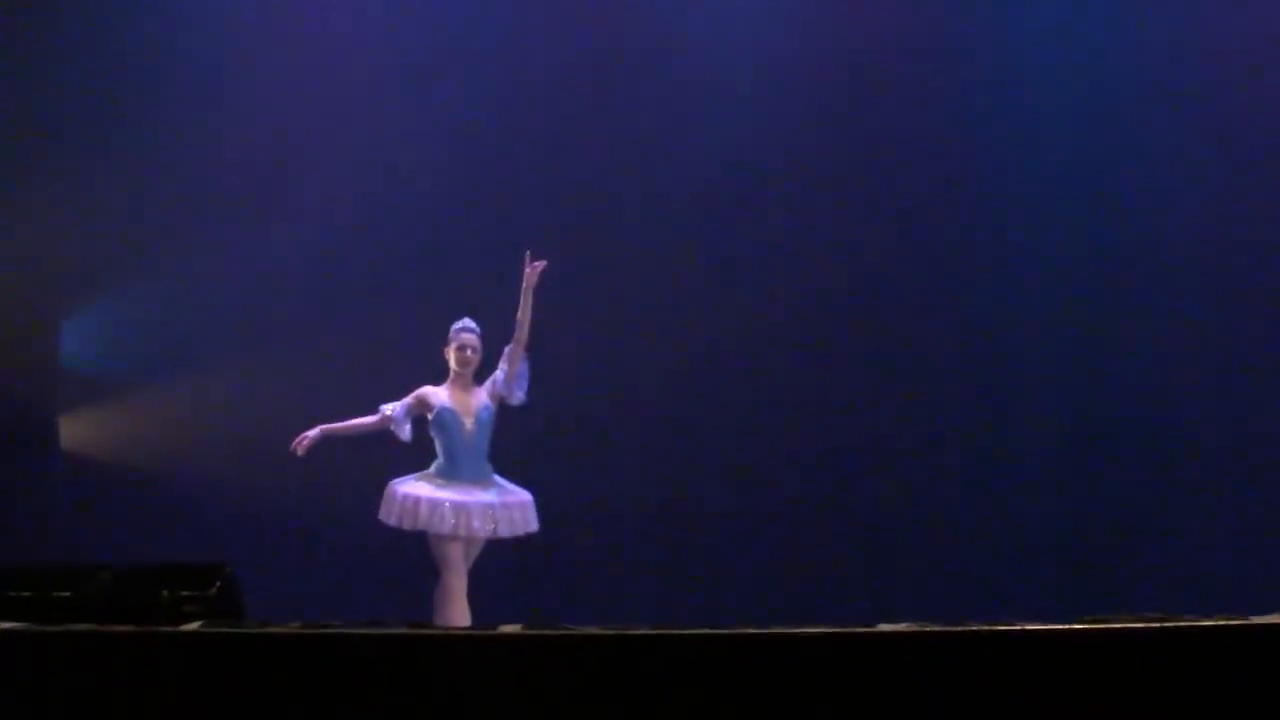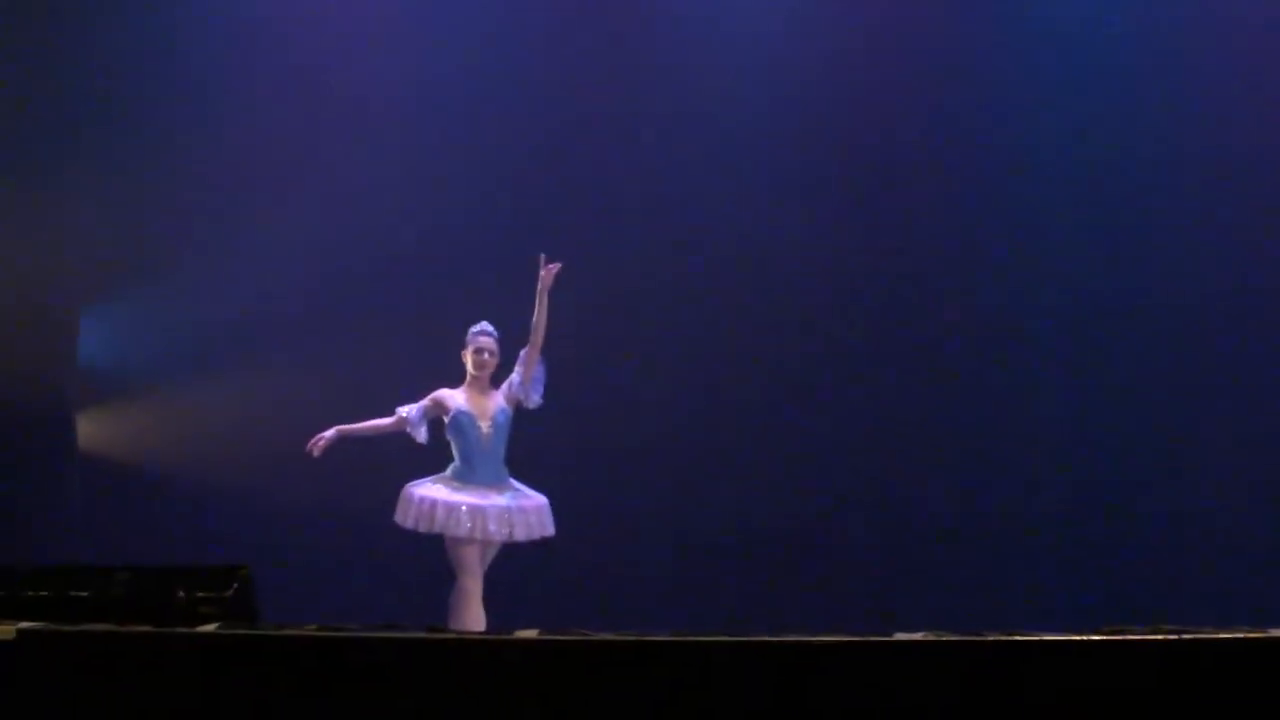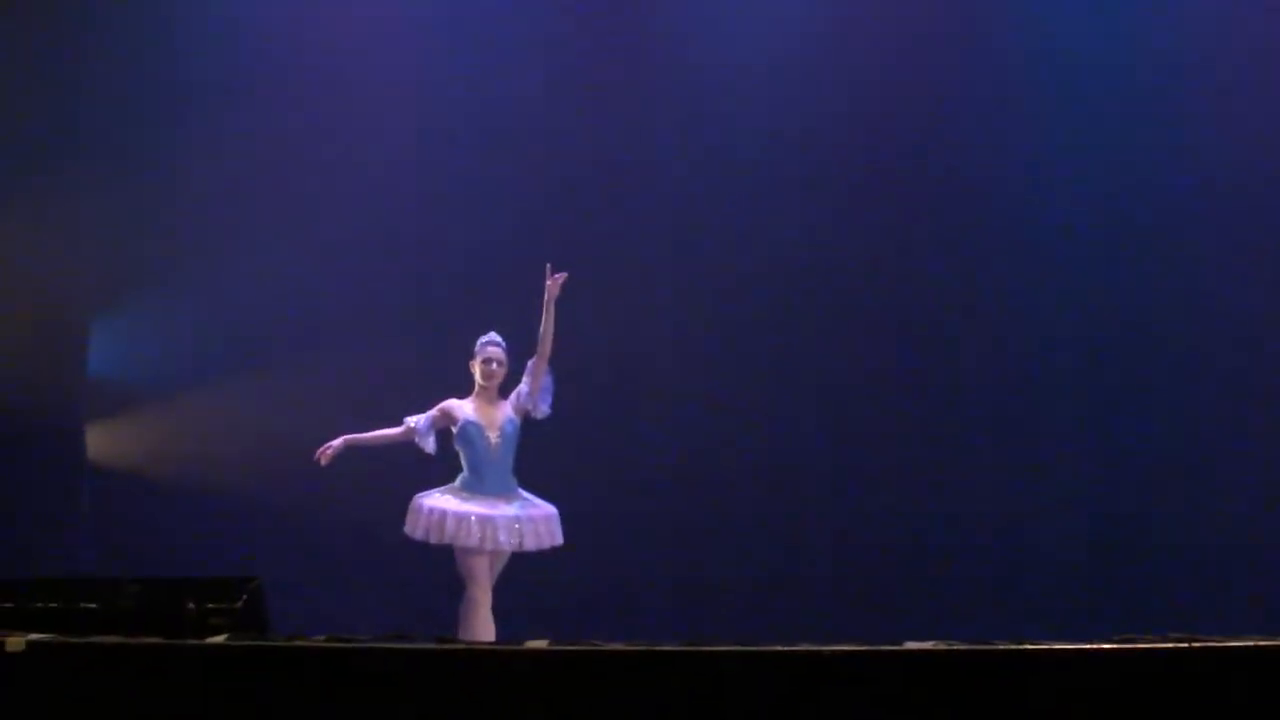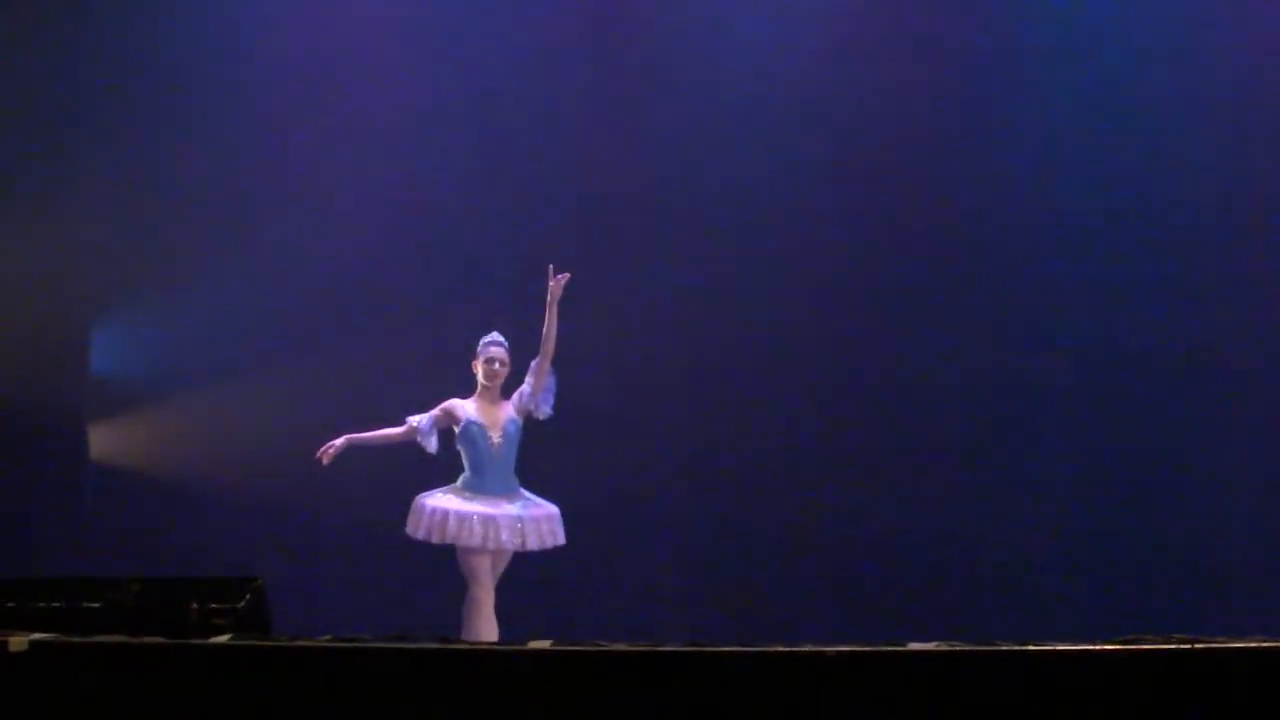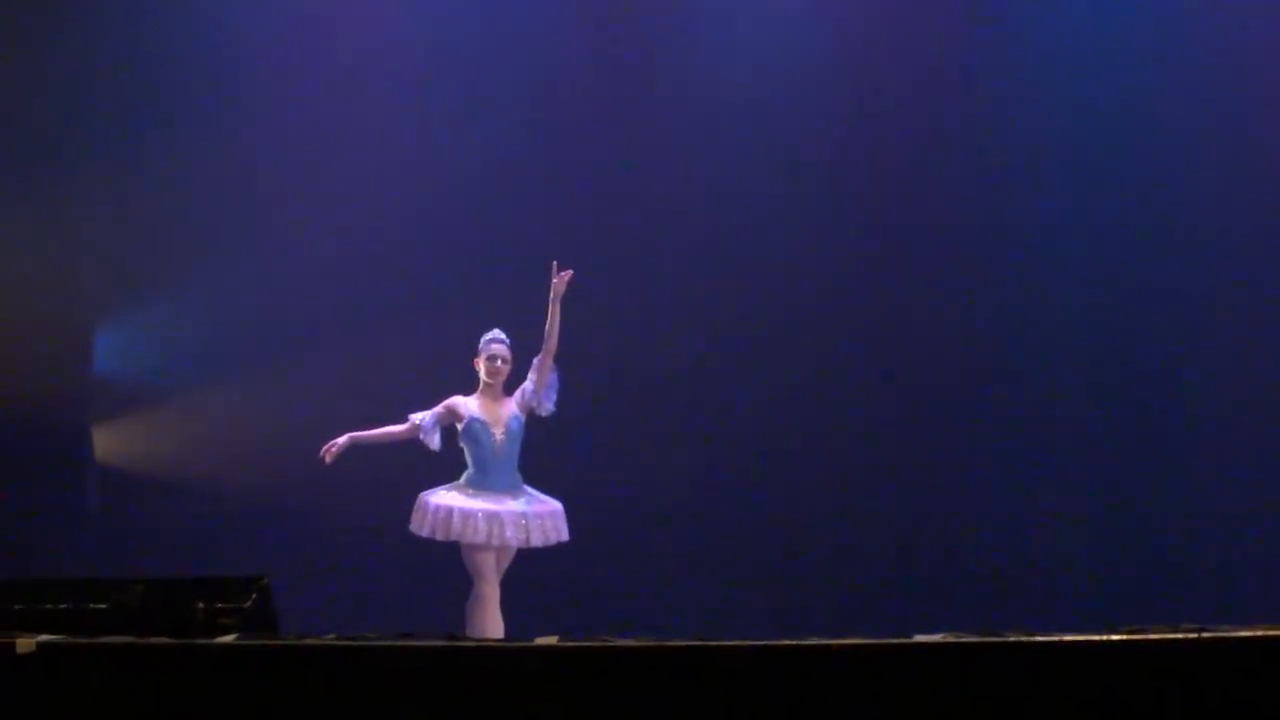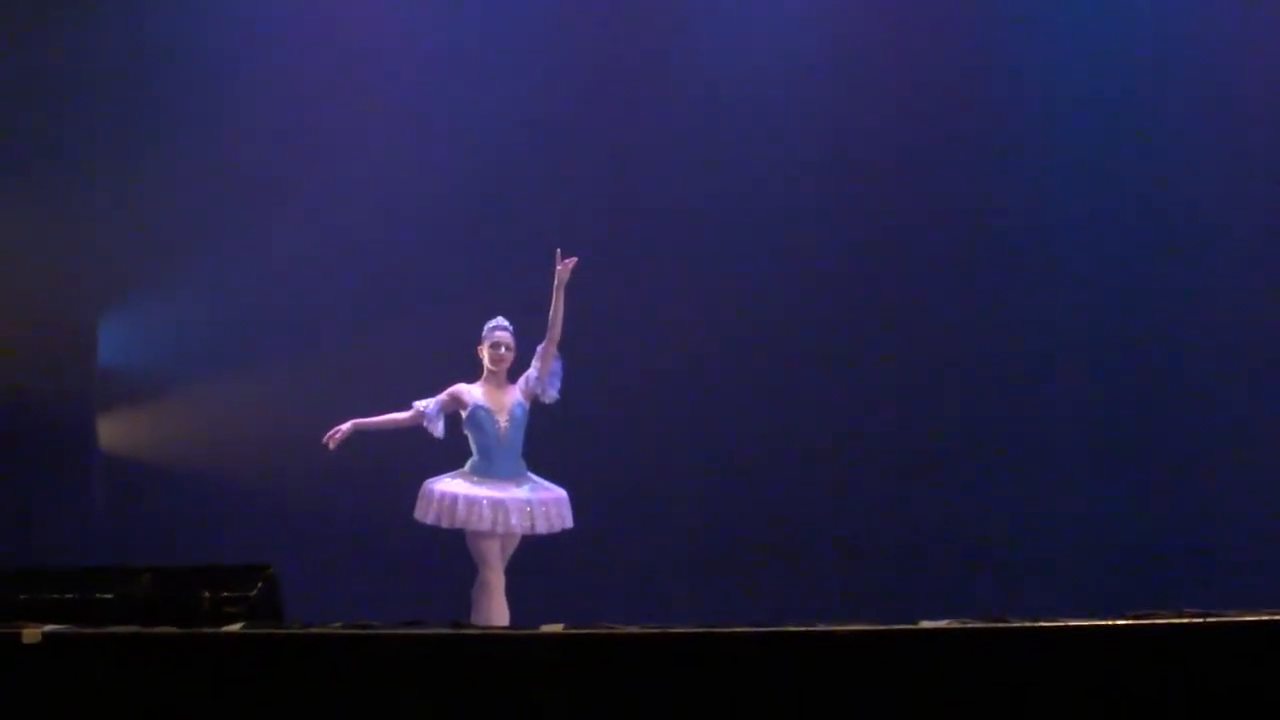
dt=0.2s
person 1, frame 1
left shoulder: (490, 393)
right shoulder: (429, 396)
left elbow: (519, 342)
right elbow: (377, 421)
left wrist: (528, 289)
right wrist: (323, 430)
left hip: (481, 494)
right hip: (443, 491)
left knee: (455, 577)
right knee: (454, 579)
person 1, frame 2
left shoulder: (507, 396)
right shoulder: (446, 399)
left elbow: (535, 346)
right elbow: (393, 422)
left wrist: (542, 291)
right wrist: (339, 431)
left hip: (498, 497)
right hip: (459, 495)
left knee: (470, 581)
right knee: (470, 582)
person 1, frame 3
left shoulder: (515, 407)
right shoulder: (454, 409)
left elbow: (542, 356)
right elbow: (401, 432)
left wrist: (549, 301)
right wrist: (348, 440)
left hip: (507, 507)
right hip: (468, 505)
left knee: (479, 591)
right knee: (479, 592)
person 1, frame 4
left shoulder: (518, 406)
right shoulder: (457, 409)
left elbow: (546, 356)
right elbow: (403, 432)
left wrist: (553, 302)
right wrist: (349, 439)
left hip: (508, 507)
right hip: (471, 505)
left knee: (482, 591)
right knee: (481, 592)
person 1, frame 5
left shoulder: (520, 403)
right shoulder: (459, 406)
left elbow: (548, 353)
right elbow: (406, 429)
left wrist: (555, 299)
right wrist: (352, 438)
left hip: (512, 504)
right hip: (474, 502)
left knee: (486, 588)
right knee: (487, 589)
person 1, frame 6
left shoulder: (524, 391)
right shoulder: (463, 394)
left elbow: (552, 340)
right elbow: (409, 417)
left wrist: (559, 287)
right wrist: (356, 425)
left hip: (517, 491)
right hip: (478, 489)
left knee: (490, 576)
right knee: (492, 576)
